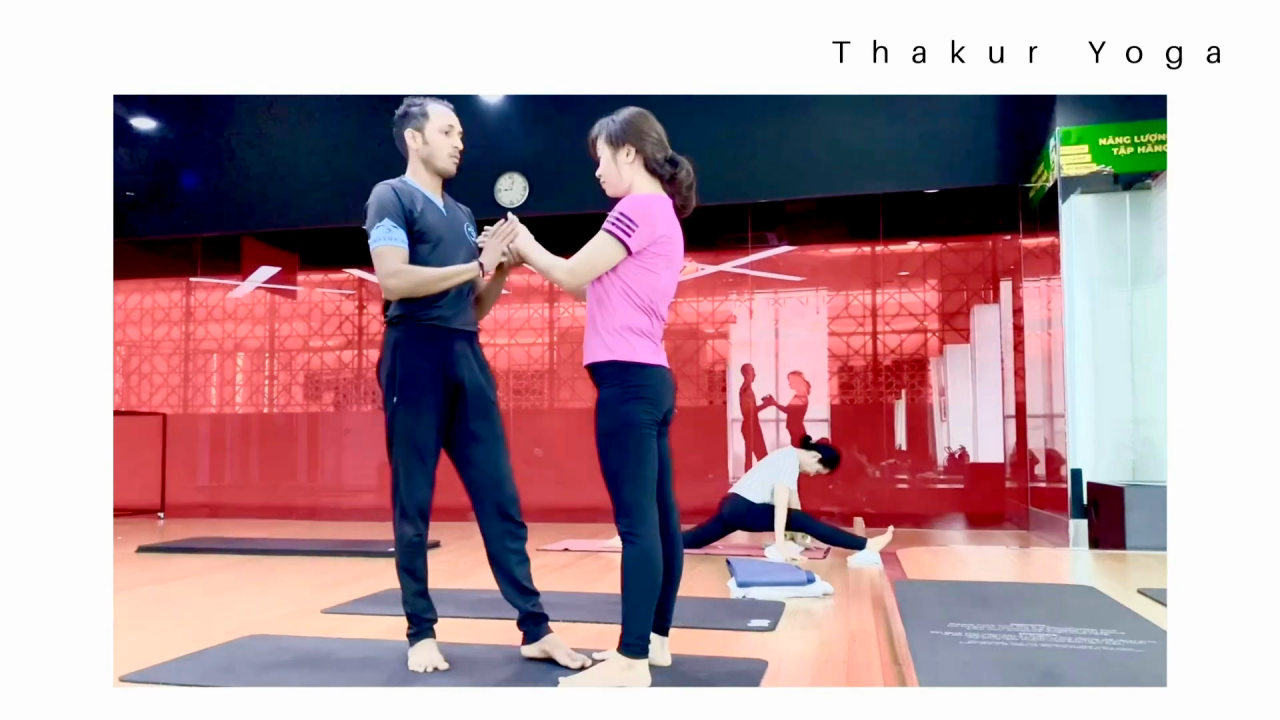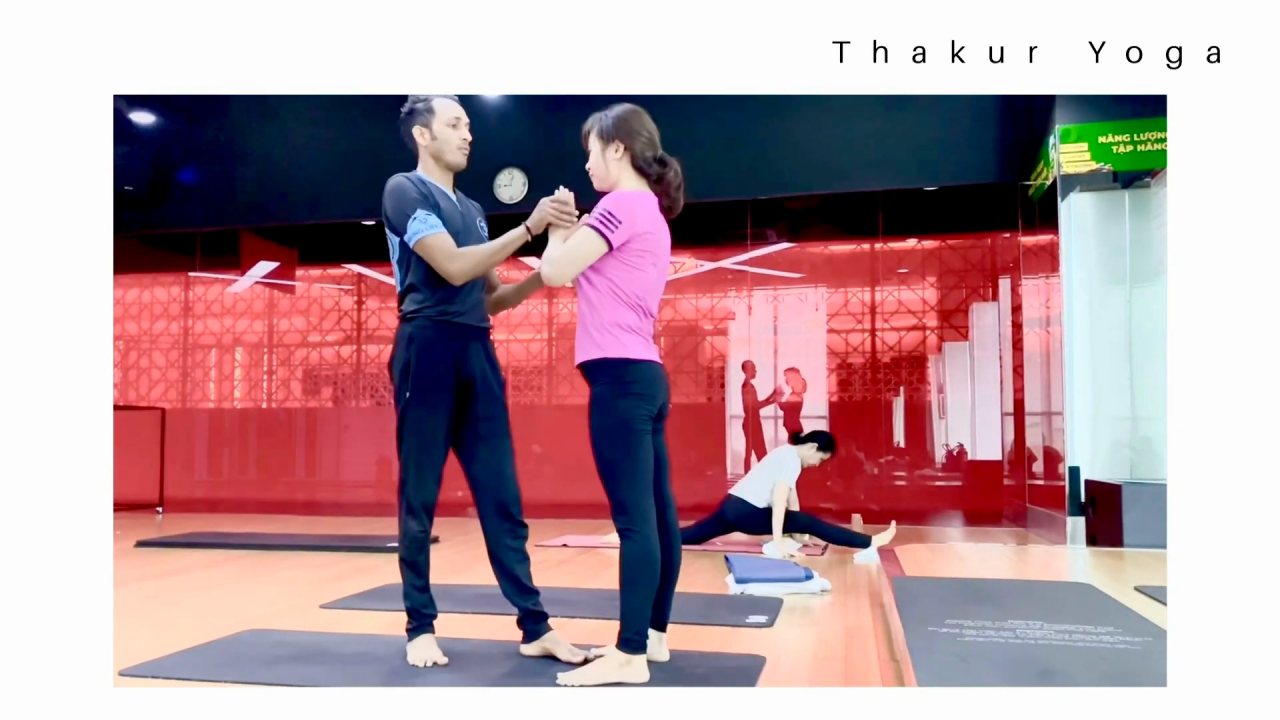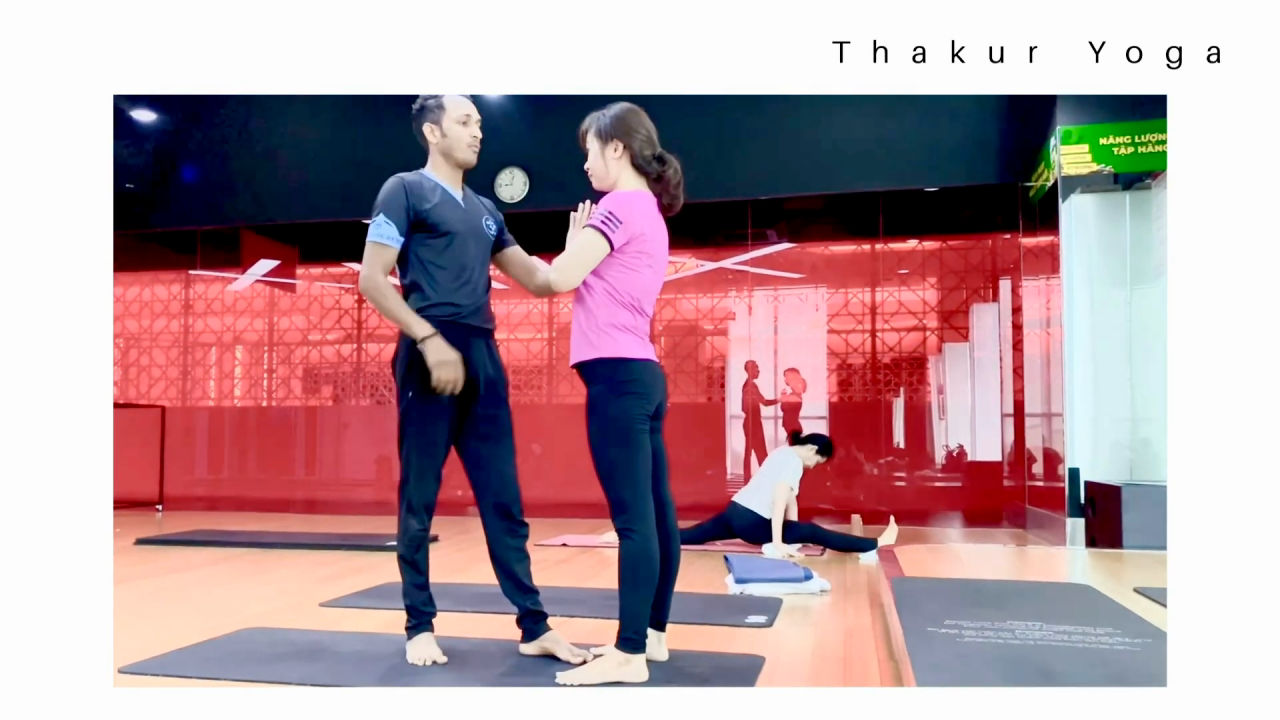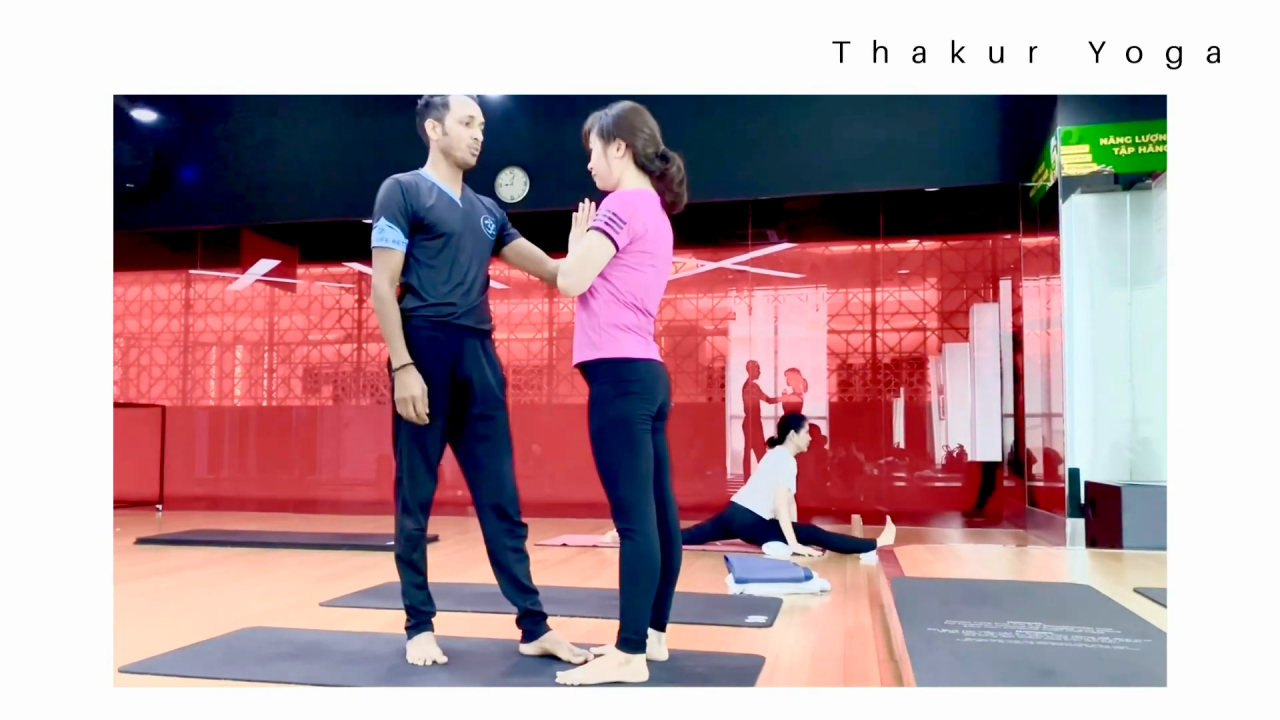
dt=1s
person 1, frame 1
left shoulder: (639, 209)
right shoulder: (661, 215)
left elbow: (574, 275)
right elbow: (593, 288)
left wrist: (525, 247)
right wrist: (532, 254)
left hip: (627, 380)
right hip: (650, 380)
left knee: (636, 522)
right knee: (658, 516)
left ankle: (632, 659)
right ankle: (653, 639)
person 1, frame 2
left shoulder: (621, 205)
right shoulder: (649, 213)
left elbow: (554, 272)
right elbow: (589, 278)
left wrist: (558, 232)
right wrist: (566, 231)
left hip: (620, 376)
right hip: (644, 376)
left knee: (634, 517)
right knee: (656, 512)
left ankle: (629, 654)
right ankle: (651, 634)
person 1, frame 3
left shoulder: (621, 205)
right shoulder: (649, 212)
left elbow: (562, 278)
left wrist: (575, 239)
right wrist: (581, 244)
left hip: (617, 375)
right hip: (642, 374)
left knee: (633, 517)
right knee: (655, 512)
left ankle: (629, 653)
right ankle: (651, 634)
person 1, frame 4
left shoulder: (623, 205)
right shoulder: (654, 212)
left elbow: (571, 282)
left wrist: (578, 240)
right wrist: (586, 244)
left hip: (620, 374)
right hip: (645, 373)
left knee: (634, 517)
right knee: (657, 512)
left ankle: (629, 653)
right ankle: (651, 634)
person 2, frame 1
left shoulder: (462, 214)
right shoulder: (391, 197)
right elbow: (393, 281)
left wrist: (501, 268)
right wrist: (480, 264)
left hip: (466, 356)
right hip: (415, 353)
left knee: (499, 496)
right knee: (413, 503)
left ankle: (535, 629)
right ankle: (420, 632)
person 2, frame 2
left shoulder: (471, 209)
right shoulder: (404, 190)
right elbow: (453, 268)
left wrist: (546, 271)
right wrist: (527, 228)
left hip: (478, 352)
right hip: (428, 347)
left knee: (502, 496)
right knee: (419, 498)
left ankle: (534, 626)
right ankle: (420, 628)
person 2, frame 3
left shoulder: (485, 209)
right shoulder: (405, 190)
left elbow: (538, 281)
right elbow: (372, 278)
right wrist: (428, 338)
left hip: (482, 354)
right hip: (428, 354)
left knee: (503, 496)
right knee: (419, 497)
left ankle: (534, 626)
right ankle: (419, 626)
person 2, frame 4
left shoulder: (486, 209)
right shoulder: (402, 191)
left elbow: (550, 271)
right elbow: (383, 286)
right wrist: (404, 367)
left hip: (480, 356)
right hip: (424, 354)
left knee: (501, 498)
right knee: (415, 498)
left ankle: (533, 627)
right ankle: (419, 626)
person 3, frame 1
left shoulder: (791, 458)
right shoulder: (789, 460)
left elbow: (793, 501)
right elbow: (781, 504)
left wrist: (797, 536)
right wrist: (780, 544)
left hip: (732, 506)
right hip: (743, 508)
left knee: (695, 540)
right knee: (806, 522)
right ankle: (866, 545)
person 3, frame 2
left shoulder: (787, 453)
right shoulder: (791, 459)
left elbow: (791, 498)
right elbow: (779, 501)
left wrist: (795, 533)
right wrist: (778, 542)
left hip: (732, 506)
right hip: (746, 512)
left knee: (695, 535)
right knee: (810, 523)
right ankle: (870, 542)
person 3, frame 3
left shoulder: (783, 453)
right shoulder: (794, 462)
left elbow: (789, 498)
right elbow: (779, 500)
left wrist: (794, 533)
right wrist: (778, 542)
left hip: (735, 512)
right hip: (751, 522)
left knee: (695, 536)
right knee: (814, 533)
person 3, frame 4
left shoulder: (778, 453)
right shoulder: (786, 459)
left elbow: (788, 498)
right elbow: (781, 502)
left wrist: (794, 534)
right wrist: (794, 542)
left hip: (734, 514)
right hip: (750, 521)
left knee: (689, 537)
right knee: (814, 535)
right ankle: (876, 543)
